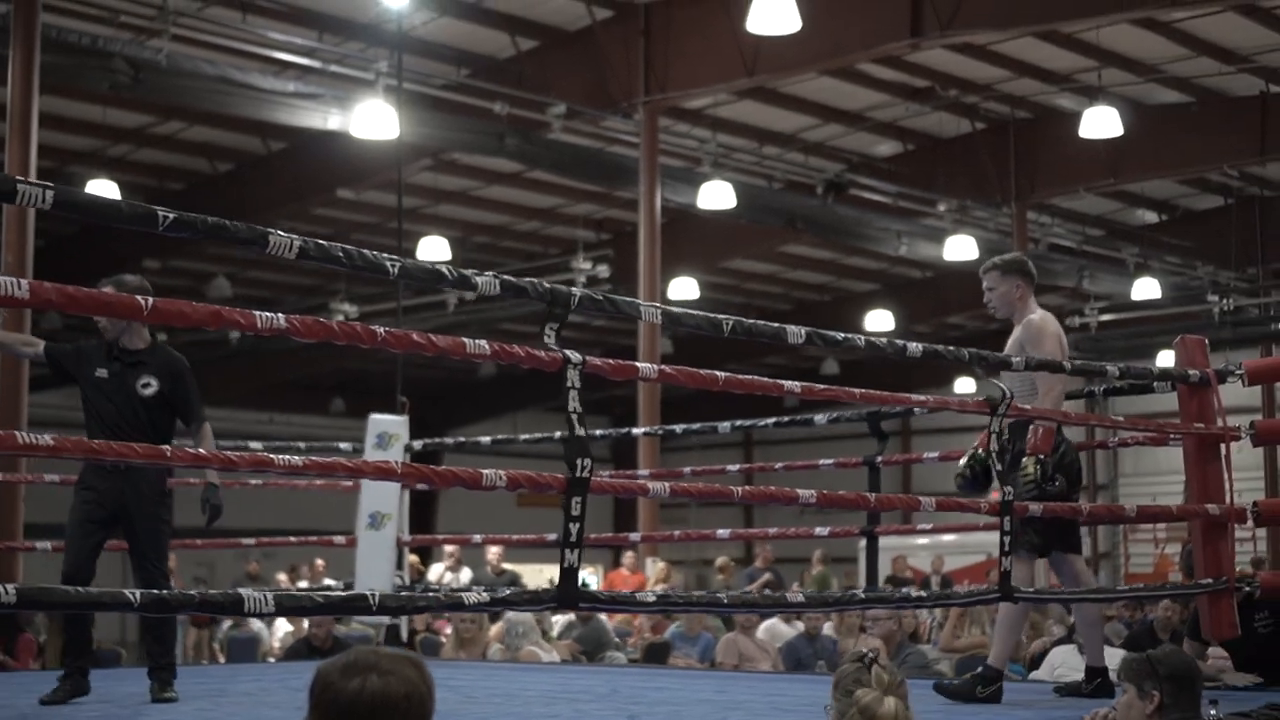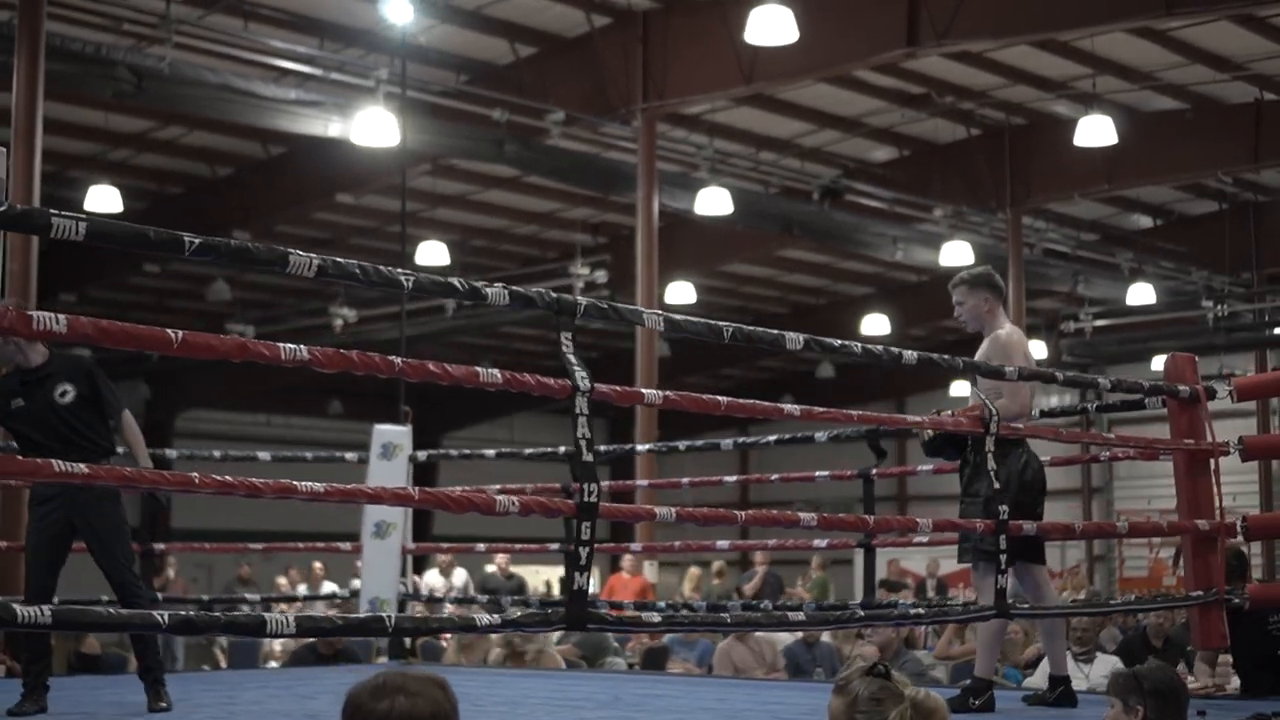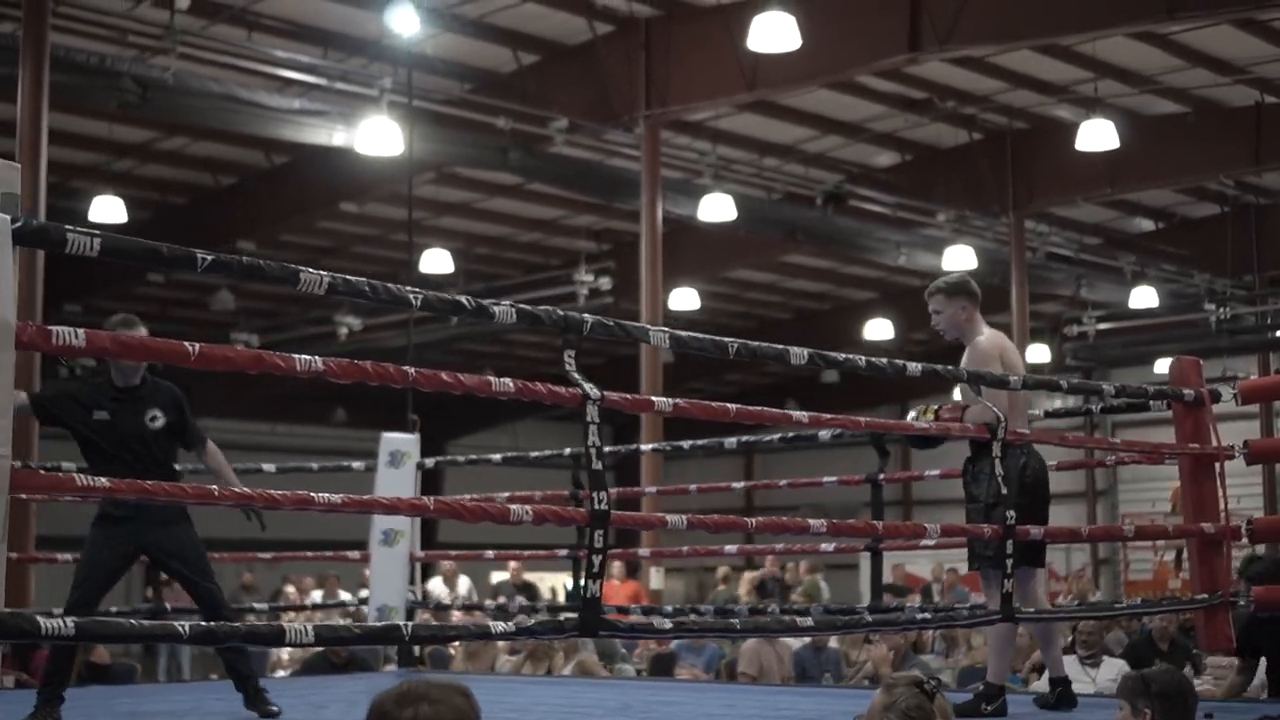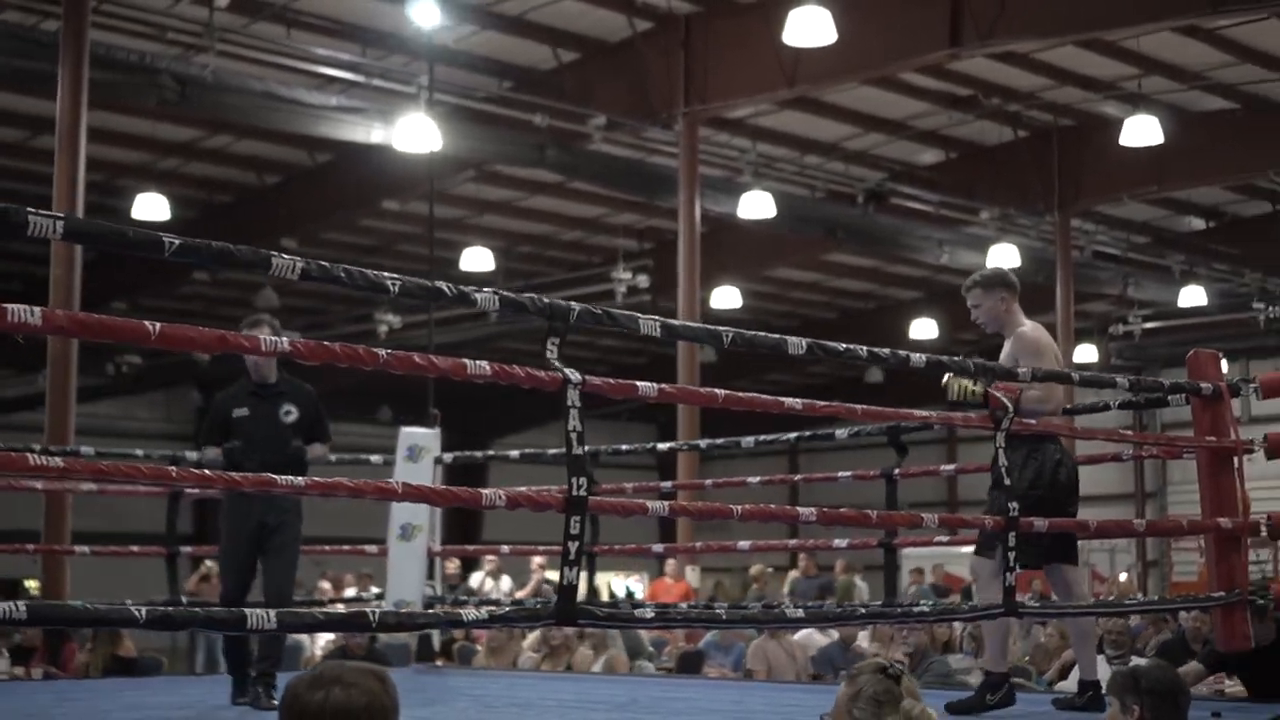
dt=1s
person 1, frame 1
left shoulder: (1039, 326)
right shoulder: (1024, 333)
left elbow: (1051, 399)
left wrist: (1035, 457)
right wrist: (980, 454)
left hip: (1039, 456)
right hip: (1032, 457)
left knee: (1017, 565)
right knee: (1070, 568)
left ankle: (990, 677)
right ankle: (1097, 674)
person 1, frame 2
left shoulder: (1004, 339)
right shoulder: (1000, 344)
left elbow: (1017, 404)
left wrist: (960, 419)
left hip: (1001, 465)
right hip: (1004, 465)
left knee: (988, 576)
right knee: (1032, 576)
left ankle: (980, 689)
right ankle: (1060, 683)
person 1, frame 3
left shoulder: (983, 347)
right shoulder: (996, 344)
left elbow: (992, 412)
left wrist: (941, 417)
right wrist: (949, 414)
left hip: (1002, 467)
right hip: (1019, 465)
left knee: (997, 581)
right knee: (1024, 581)
right ankle: (1059, 681)
person 1, frame 4
left shoulder: (1026, 337)
right shoulder: (1026, 341)
left elbow: (1050, 401)
left wrist: (986, 393)
right wrist: (981, 393)
left hip: (1030, 461)
right hip: (1042, 461)
left knee: (986, 568)
right knee: (1065, 577)
left ankle: (996, 681)
right ankle: (1090, 687)
person 2, frame 1
left shoulder: (170, 364)
right shoulder: (90, 356)
left elbow: (199, 427)
left wrist: (211, 481)
left hip: (146, 481)
right hip: (96, 479)
left knee: (154, 581)
right knee: (74, 576)
left ankle: (162, 677)
right ankle: (74, 676)
person 2, frame 2
left shoulder: (77, 368)
left elbow: (122, 417)
left wrist: (147, 469)
left hip: (96, 488)
right hip: (48, 494)
left knee: (128, 585)
right knee: (35, 594)
left ankle: (155, 683)
right ankle: (35, 690)
person 2, frame 3
left shoulder: (167, 395)
right shoulder: (81, 397)
left elbow: (202, 446)
right elbow: (19, 401)
left wrist: (238, 492)
left hip: (167, 515)
right hip: (118, 519)
left knee: (212, 601)
right knee: (79, 608)
person 2, frame 4
left shoulder: (303, 396)
right shoulder: (227, 399)
left elbow: (324, 448)
right elbow: (207, 452)
left wrist: (303, 452)
right wrist: (225, 456)
left hip: (284, 503)
right hip: (240, 502)
left knee: (279, 593)
right knee: (233, 594)
left ankle: (265, 683)
right ankle: (241, 680)
